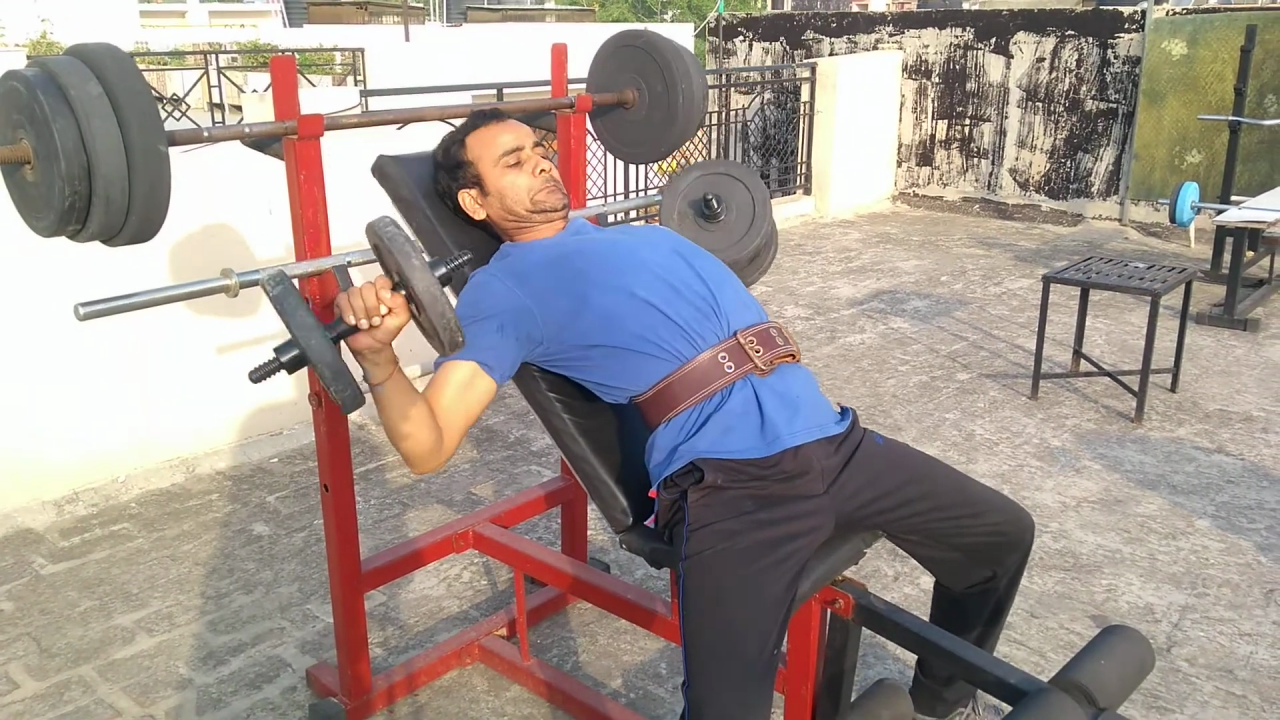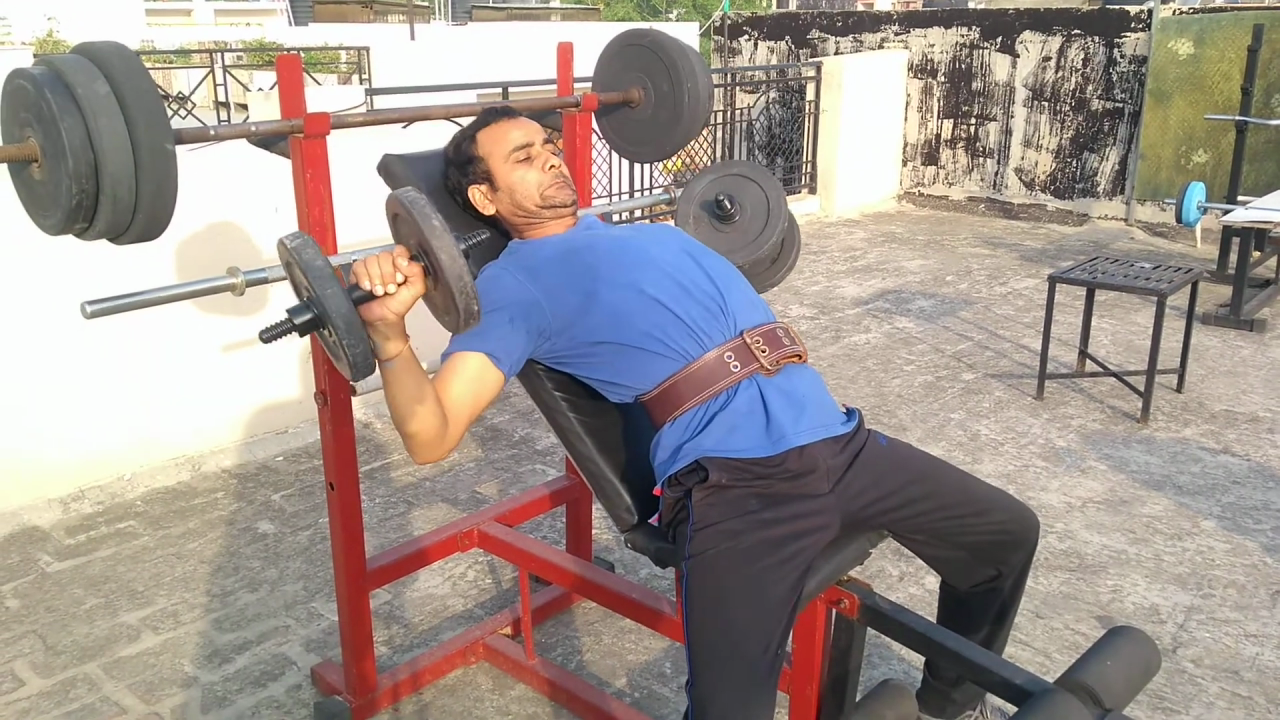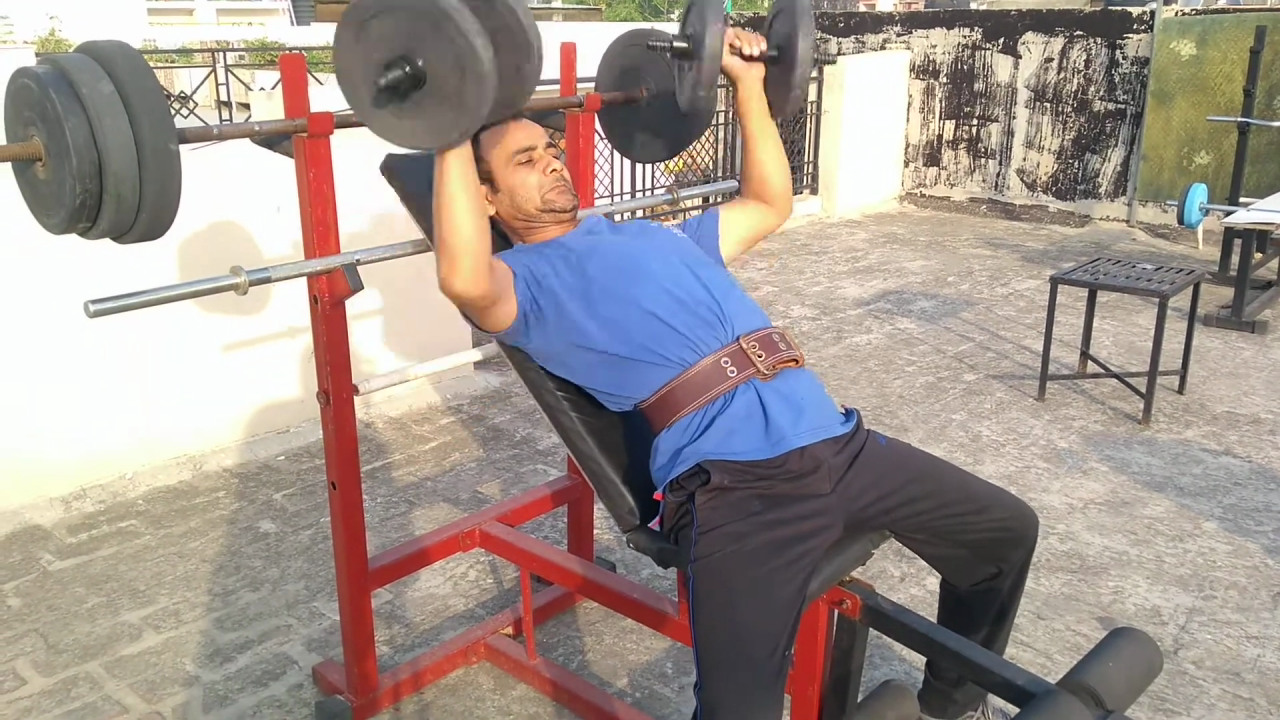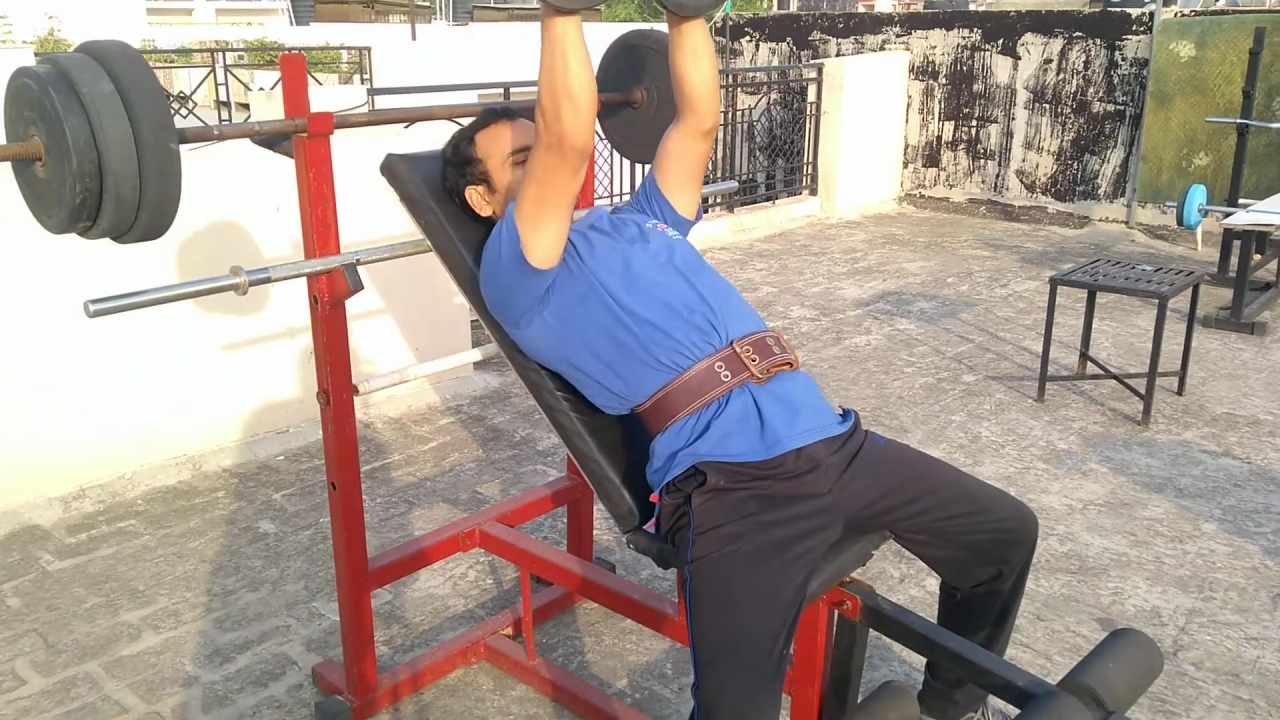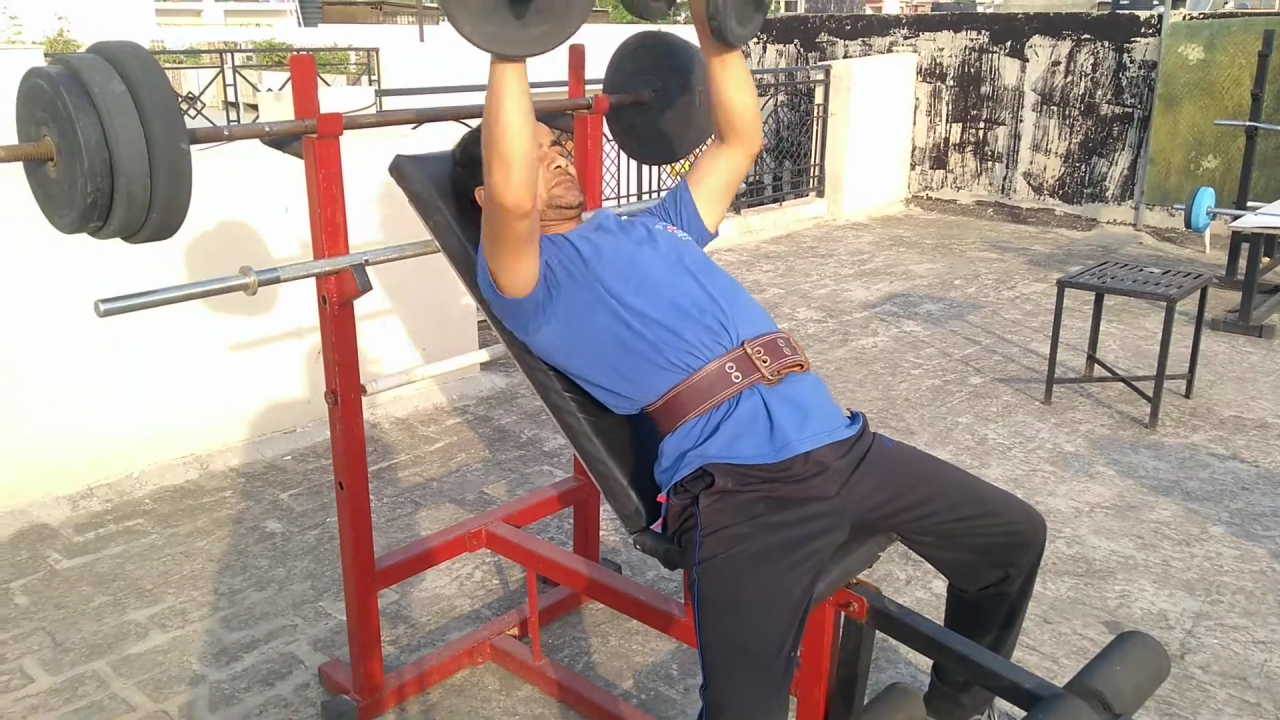
dt=0.4s
person 1, frame 1
left shoulder: (628, 235)
right shoulder: (504, 287)
right elbow: (427, 446)
left wrist: (711, 242)
right wrist: (375, 351)
left hip: (829, 436)
right hip: (729, 477)
left knee: (1003, 535)
person 1, frame 2
left shoulder: (640, 233)
right shoulder: (513, 282)
right elbow: (432, 435)
left wrist: (729, 245)
right wrist: (388, 326)
left hip: (834, 438)
right hip: (733, 479)
left knee: (1007, 534)
person 1, frame 3
left shoulder: (647, 235)
right shoulder: (524, 277)
left elbow: (768, 206)
right elbow: (466, 278)
left wrist: (749, 85)
right wrist: (453, 138)
left hip: (835, 441)
right hip: (736, 481)
left knee: (1008, 531)
person 1, frame 4
left shoulder: (639, 224)
right shoulder: (518, 272)
left elbow: (698, 118)
right elbow: (570, 138)
left hip: (829, 439)
right hip: (730, 482)
left knee: (1006, 532)
person 1, frame 5
left shoulder: (651, 228)
right shoulder: (529, 273)
left elbow: (739, 140)
right elbow: (512, 198)
left hip: (837, 440)
right hip: (739, 485)
left knee: (1015, 536)
